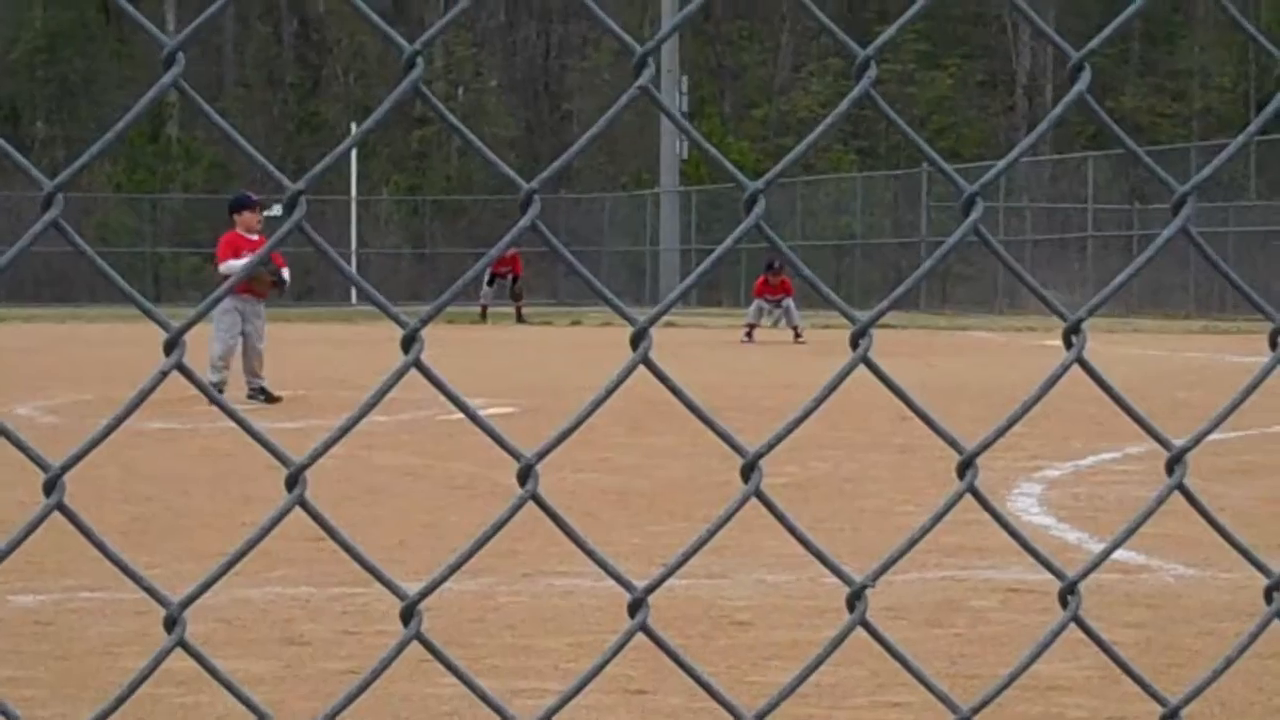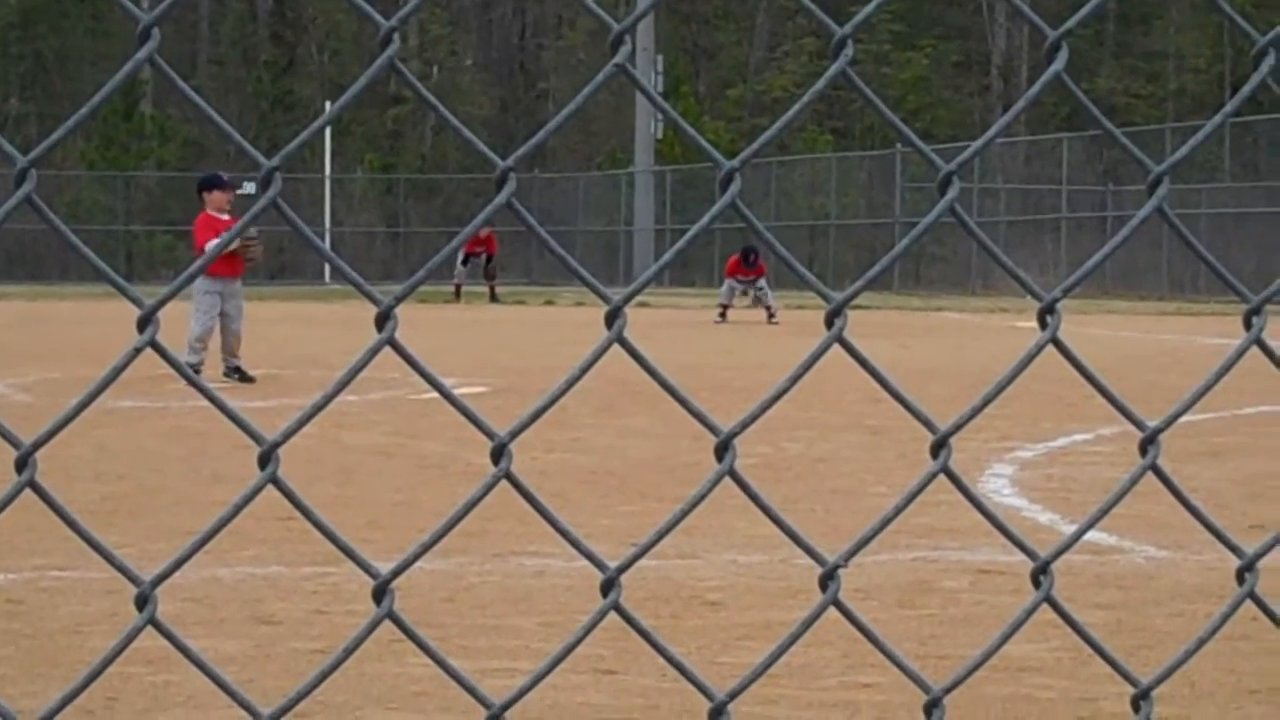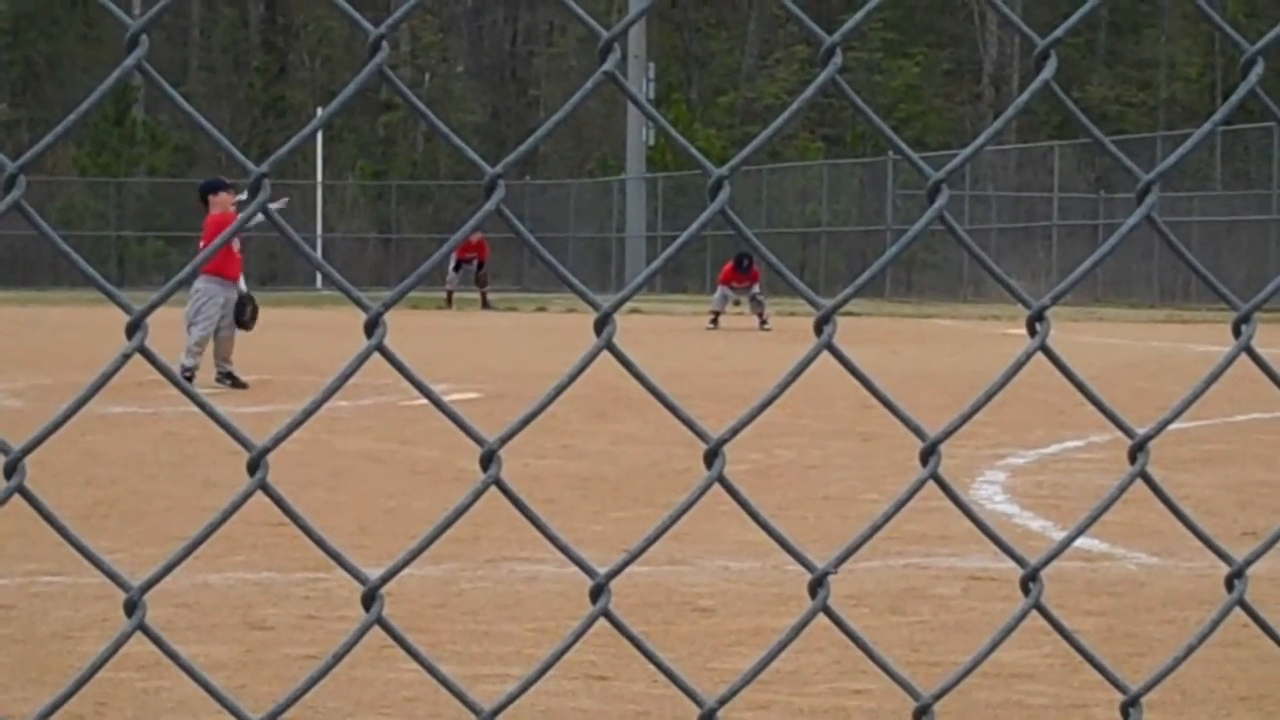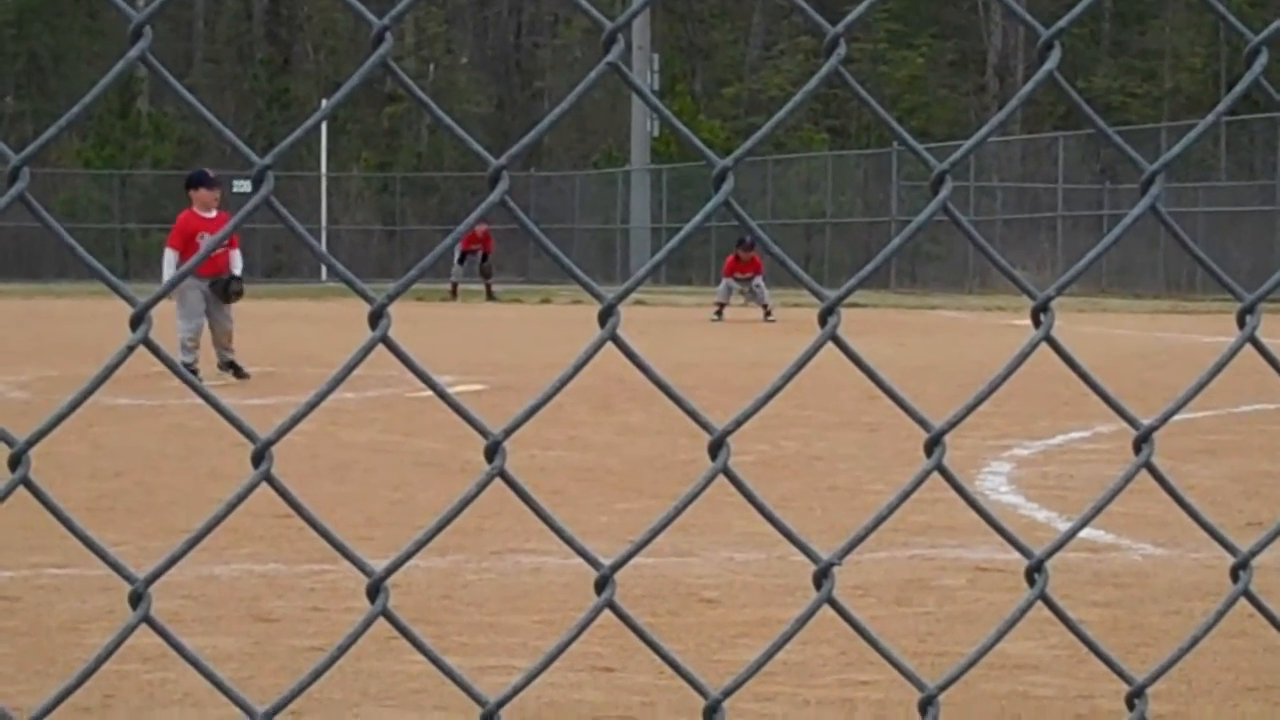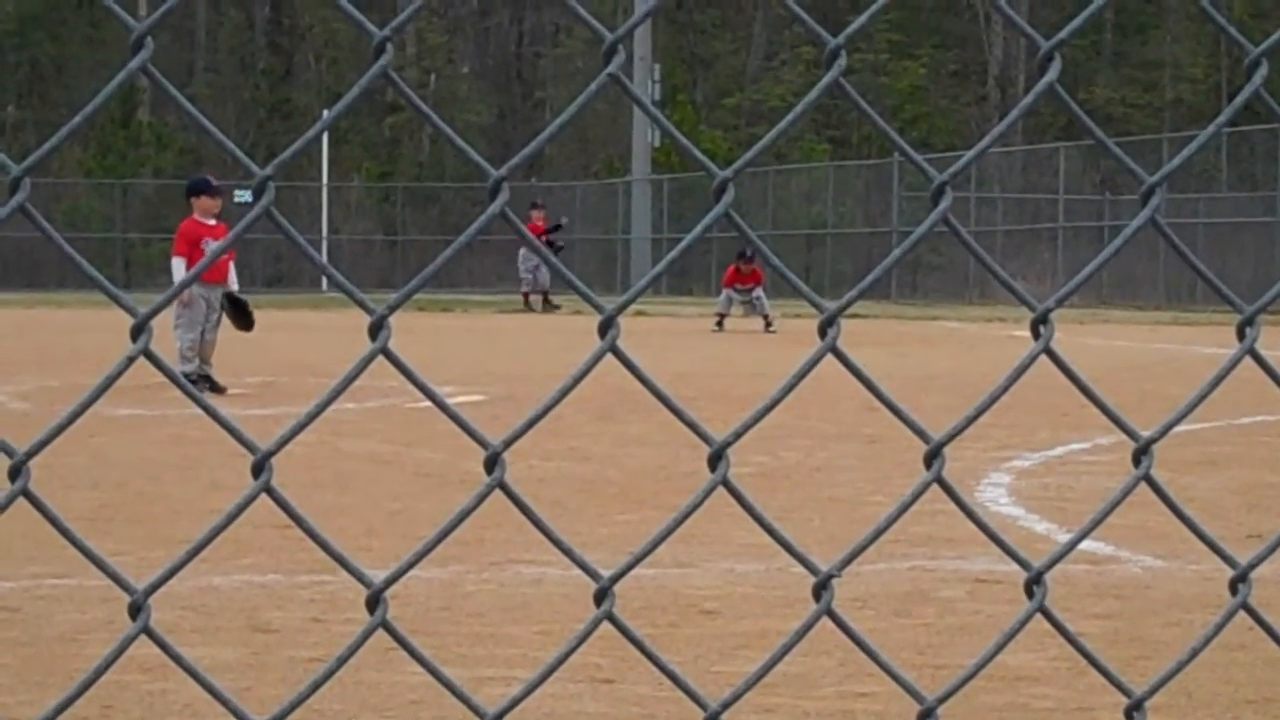
dt=1s
person 1, frame 1
left shoulder: (266, 244)
right shoulder: (228, 240)
left elbow: (283, 269)
right elbow: (224, 267)
left wrist: (281, 278)
right wrist: (251, 261)
left hip: (256, 302)
right hip: (230, 300)
left knee: (255, 347)
right knee: (224, 344)
left ankle: (256, 387)
right ankle: (216, 386)
person 1, frame 2
left shoulder: (234, 221)
right shoulder: (203, 221)
left elbow: (248, 247)
right elbow: (211, 247)
left wrist: (248, 244)
right wrist: (237, 238)
left hip: (233, 283)
right hip: (208, 283)
left knee: (234, 327)
right knee: (203, 325)
left ankle: (232, 366)
right ankle: (192, 367)
person 1, frame 3
left shoulder: (224, 223)
right shoulder: (217, 220)
right elbow: (244, 221)
left wrist: (242, 288)
right wrist: (270, 207)
left hip: (229, 287)
right hip: (211, 286)
left knee: (226, 332)
right knee: (201, 330)
left ankle: (224, 371)
right ankle: (186, 372)
person 1, frame 4
left shoulder: (225, 219)
right shoulder: (185, 221)
left elbow: (234, 248)
right elbow: (171, 252)
left wrist: (236, 274)
right wrist: (168, 281)
left hip: (219, 280)
right hip: (192, 281)
left knee: (224, 323)
right knee: (192, 324)
left ankle: (227, 360)
right ankle: (189, 365)
person 1, frame 5
left shoulder: (222, 228)
right shoulder: (187, 228)
left elbow: (229, 260)
right elbow: (178, 259)
left wrist: (233, 288)
right wrist: (182, 288)
left hip: (218, 290)
right hip: (196, 288)
left knee: (210, 334)
right knee: (190, 333)
left ankle: (204, 373)
right ankle: (188, 375)
